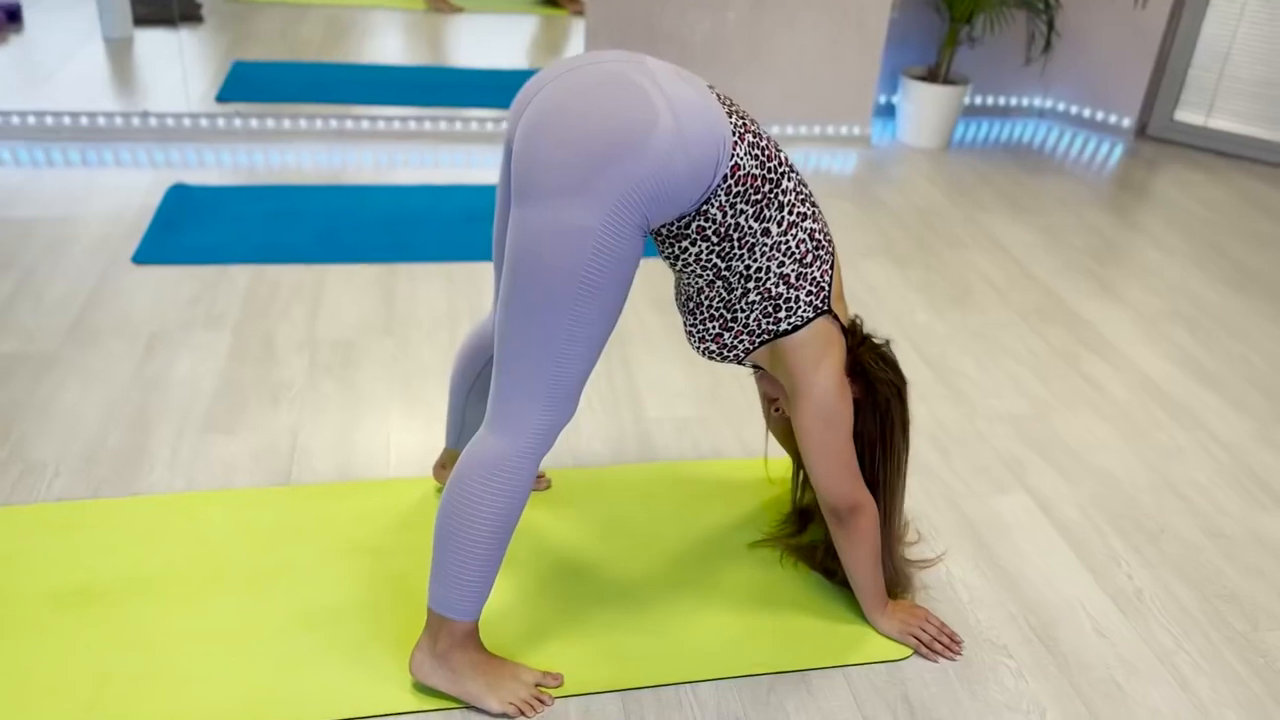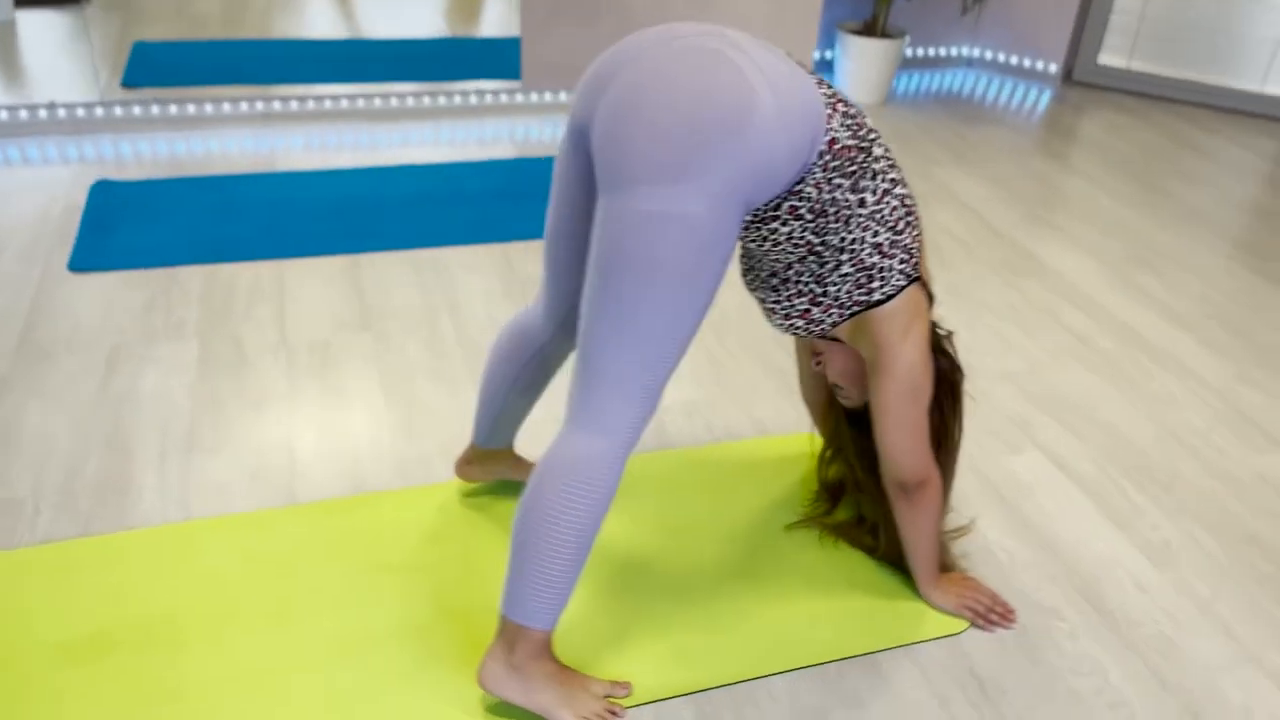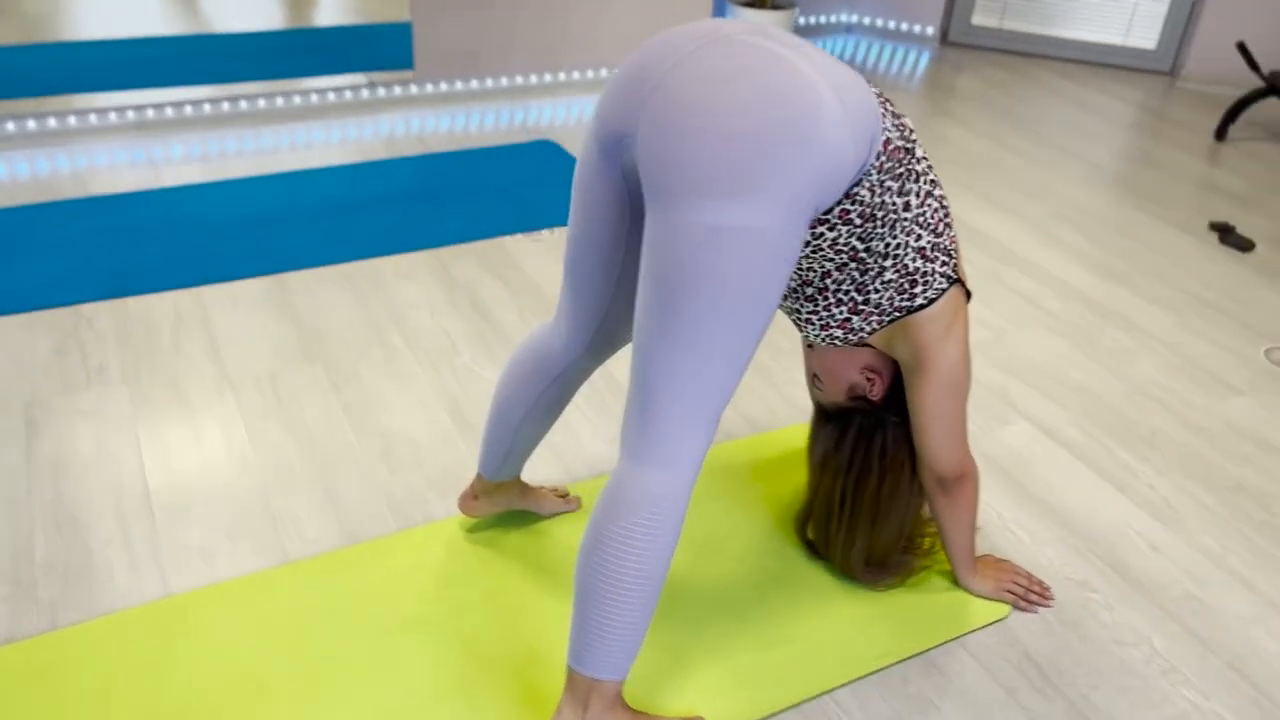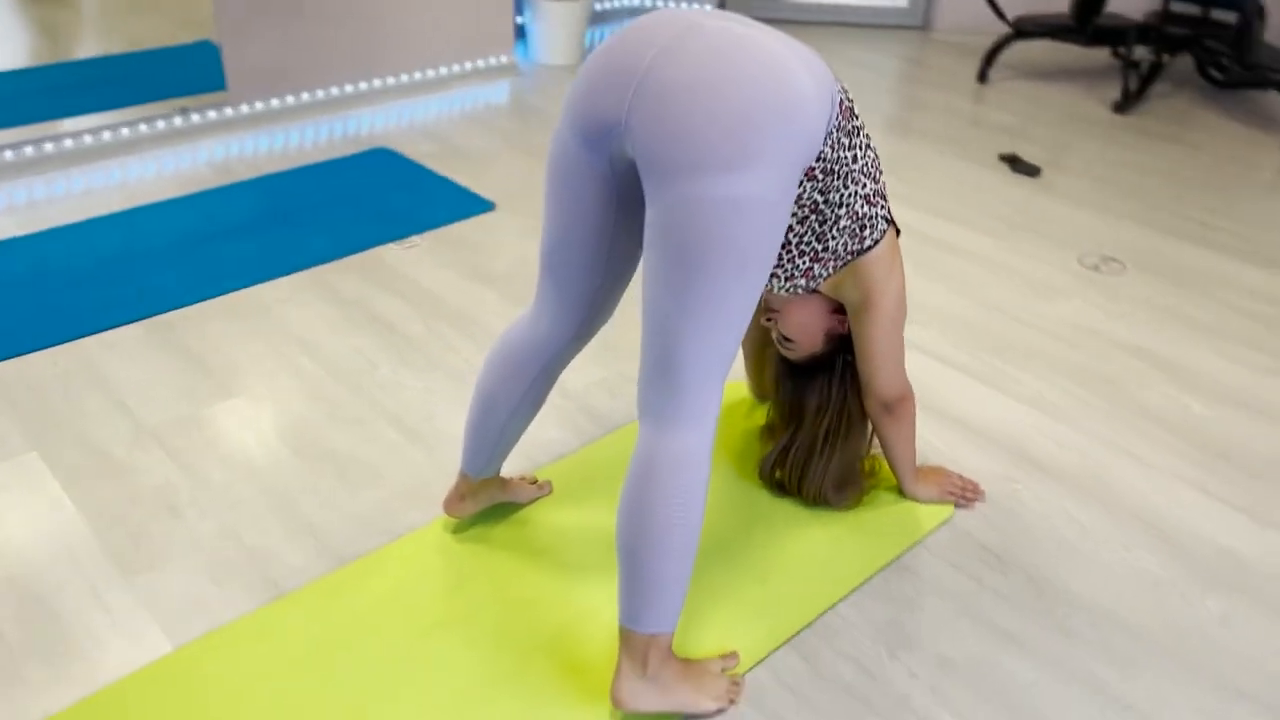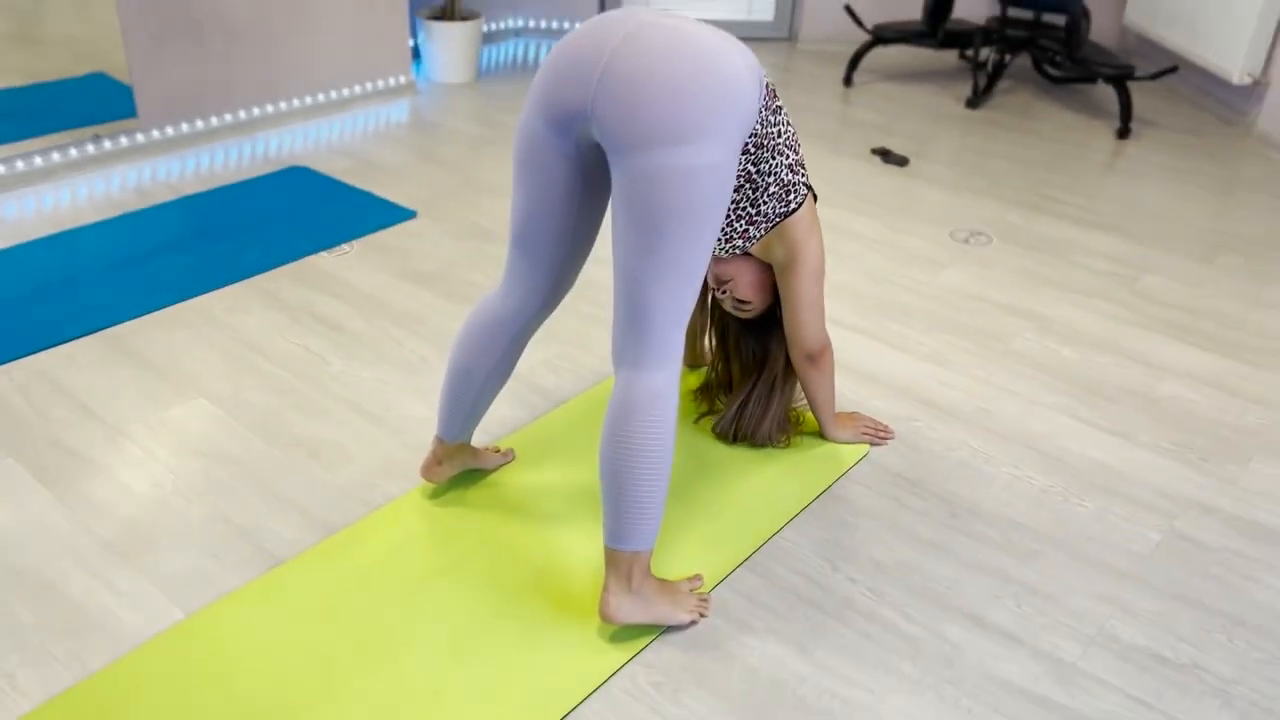
dt=0.7s
person 1, frame 1
left shoulder: (804, 310)
right shoulder: (814, 350)
right elbow: (848, 502)
left wrist: (809, 465)
right wrist: (880, 608)
right hip: (614, 153)
left knee: (516, 329)
right knee: (528, 419)
left ankle: (458, 460)
right ankle: (446, 649)
person 1, frame 2
left shoulder: (842, 286)
right shoulder: (896, 321)
left elbow: (811, 346)
right elbow: (913, 476)
left wrist: (843, 447)
right wrist: (932, 581)
right hip: (702, 134)
left knee: (560, 315)
right knee: (608, 420)
left ankle: (485, 453)
right ankle: (518, 659)
person 1, frame 3
right shoulder: (928, 321)
left elbow: (817, 325)
right elbow: (949, 470)
right hip: (751, 140)
left knee: (581, 334)
right knee: (665, 451)
left ankle: (492, 485)
person 1, frame 4
right shoulder: (865, 267)
left elbow: (746, 306)
right elbow: (888, 396)
left wrist: (767, 389)
right wrist: (912, 479)
right hip: (733, 115)
left knee: (557, 320)
right knee: (680, 415)
left ankle: (474, 484)
person 1, frame 5
left shoulder: (720, 236)
right shoulder: (788, 230)
left elbow: (685, 296)
right elbow: (811, 349)
left wrist: (695, 357)
right wrist: (830, 421)
right hip: (684, 95)
left knee: (523, 294)
right knee: (647, 360)
left ankle: (447, 450)
right ankle: (628, 588)
